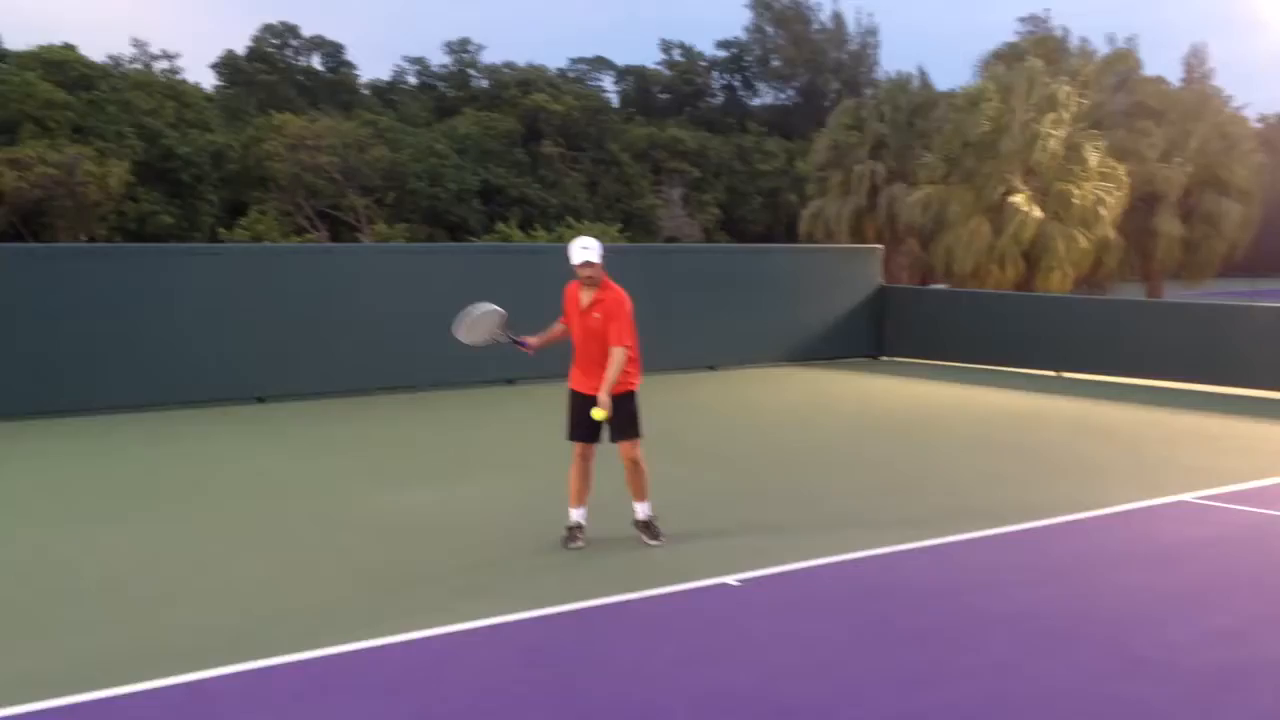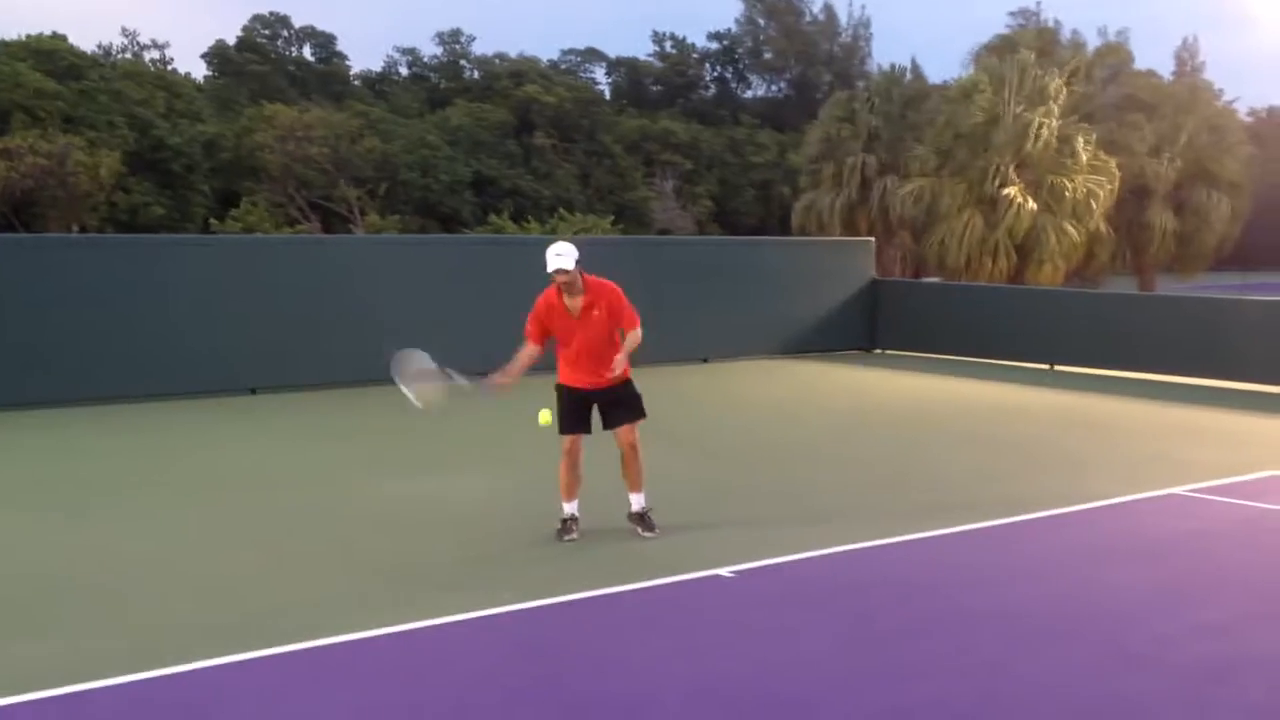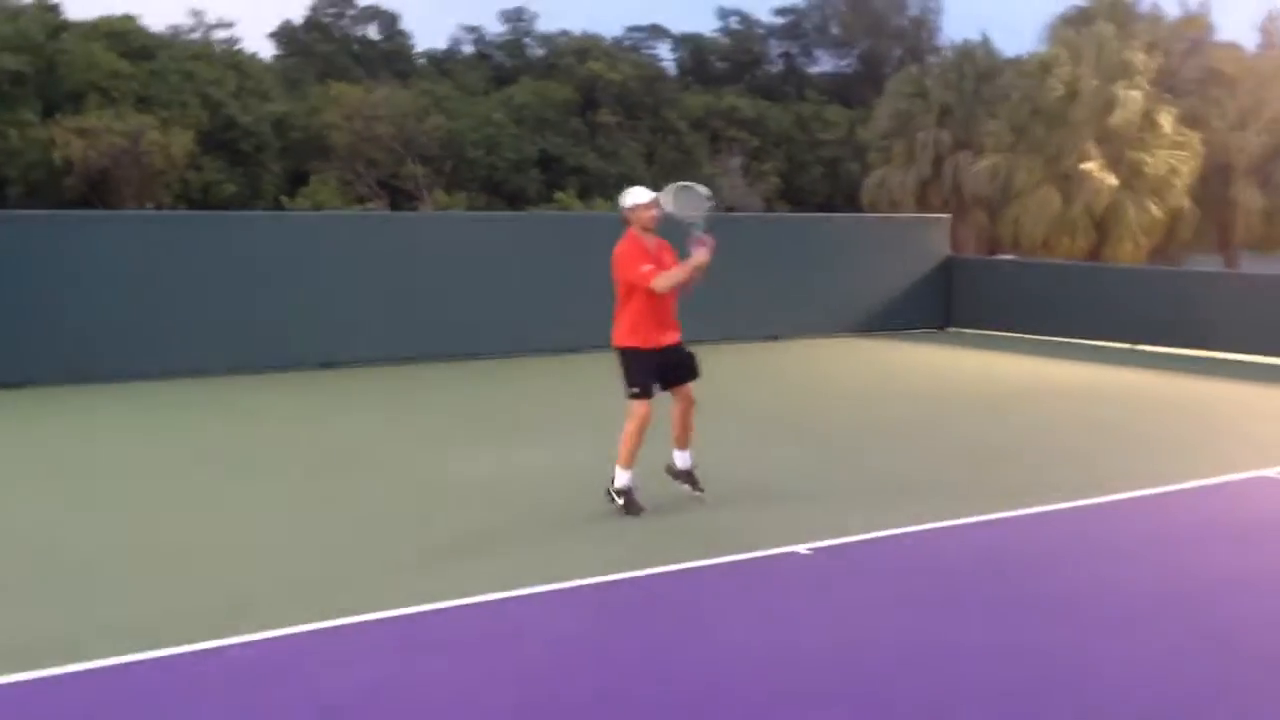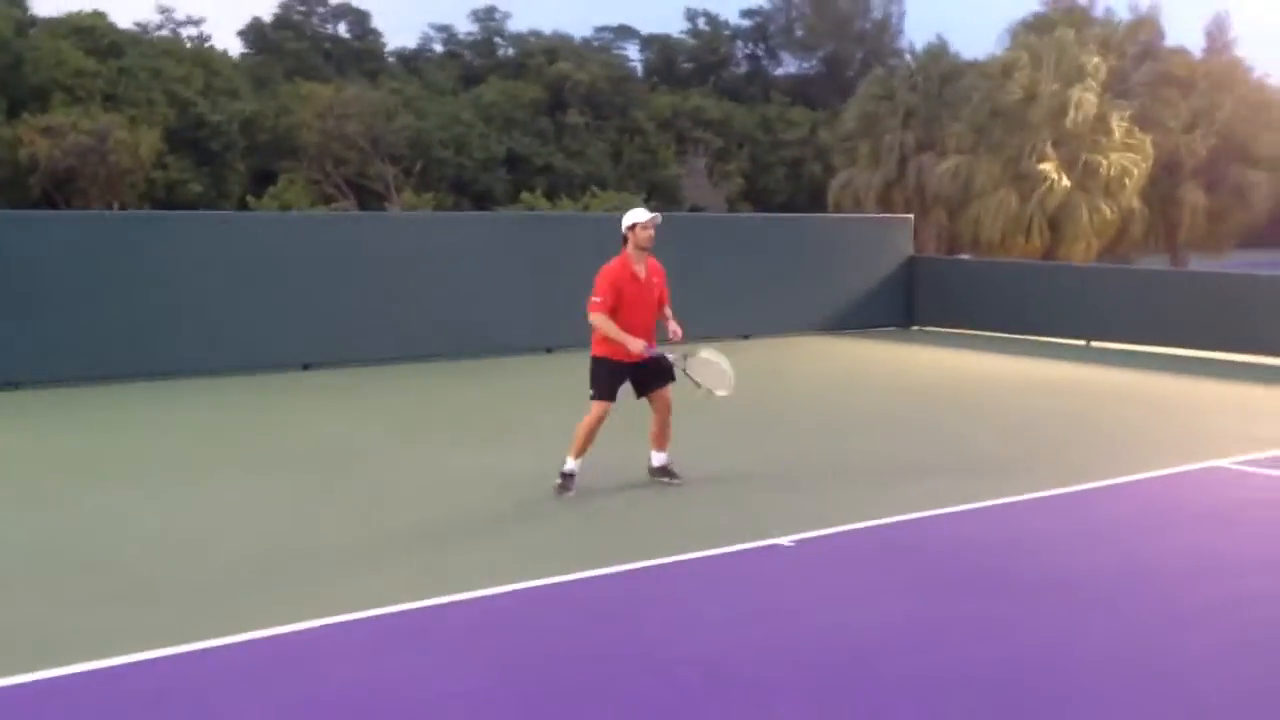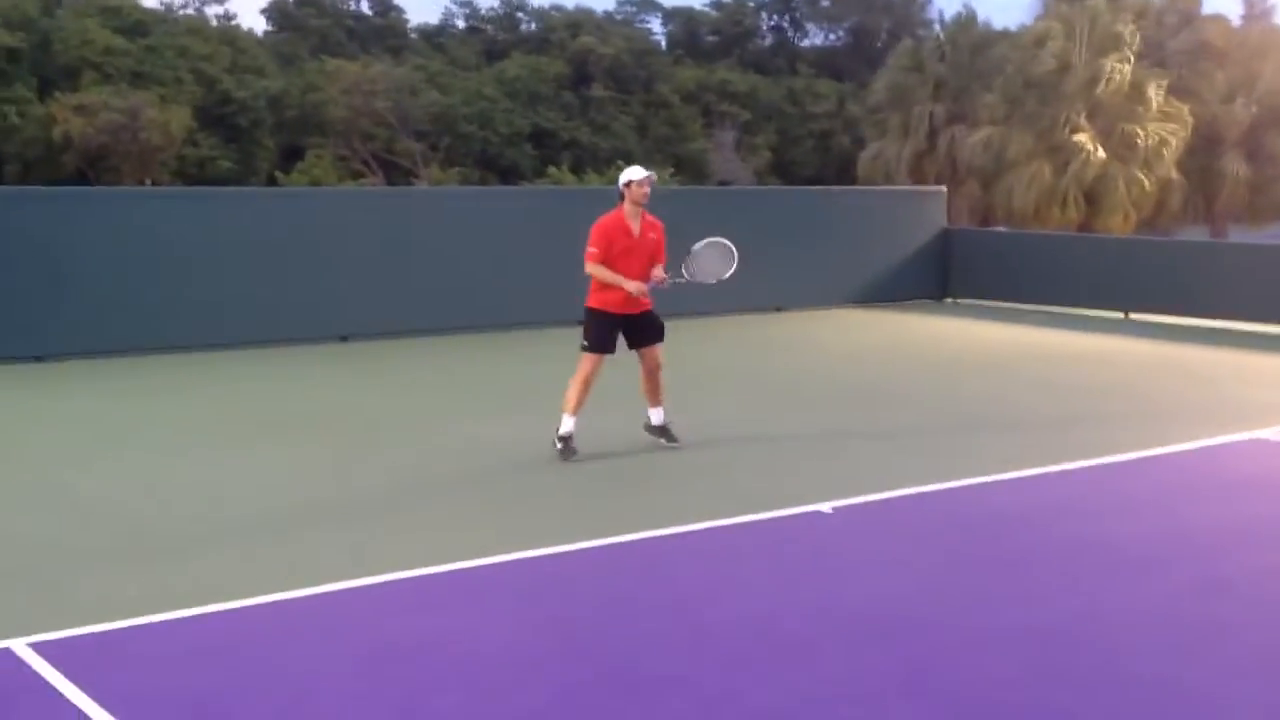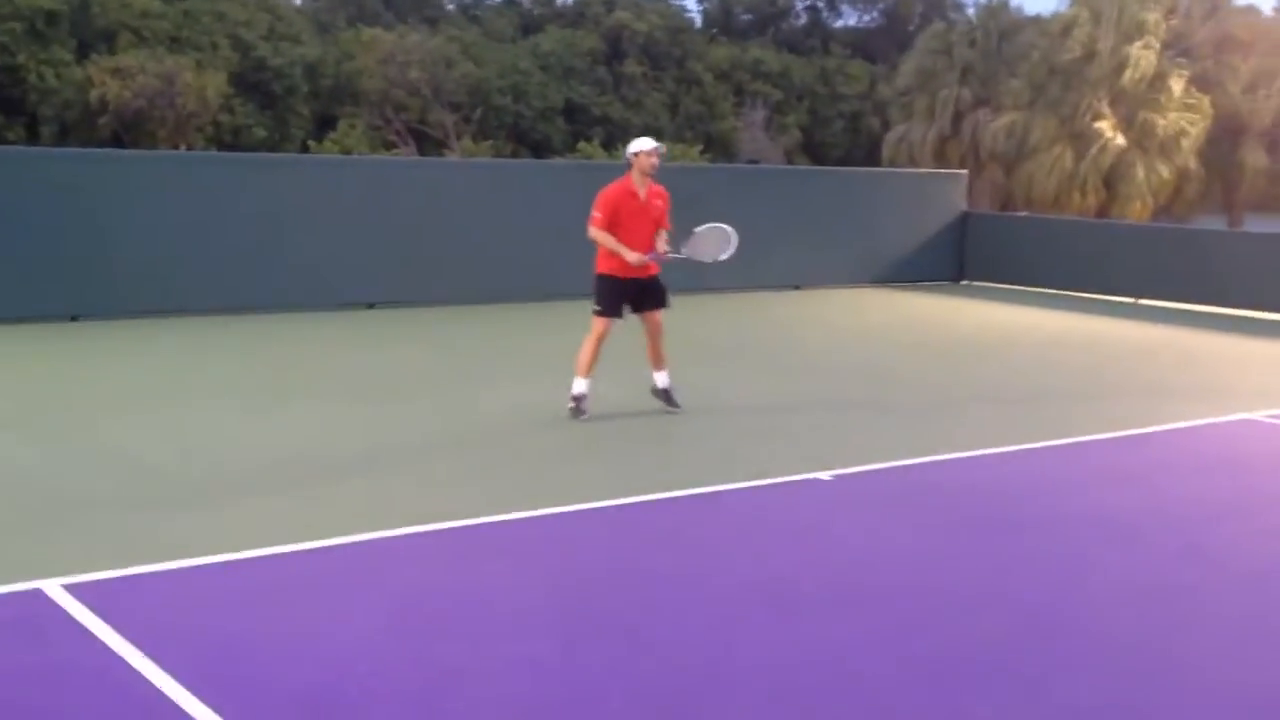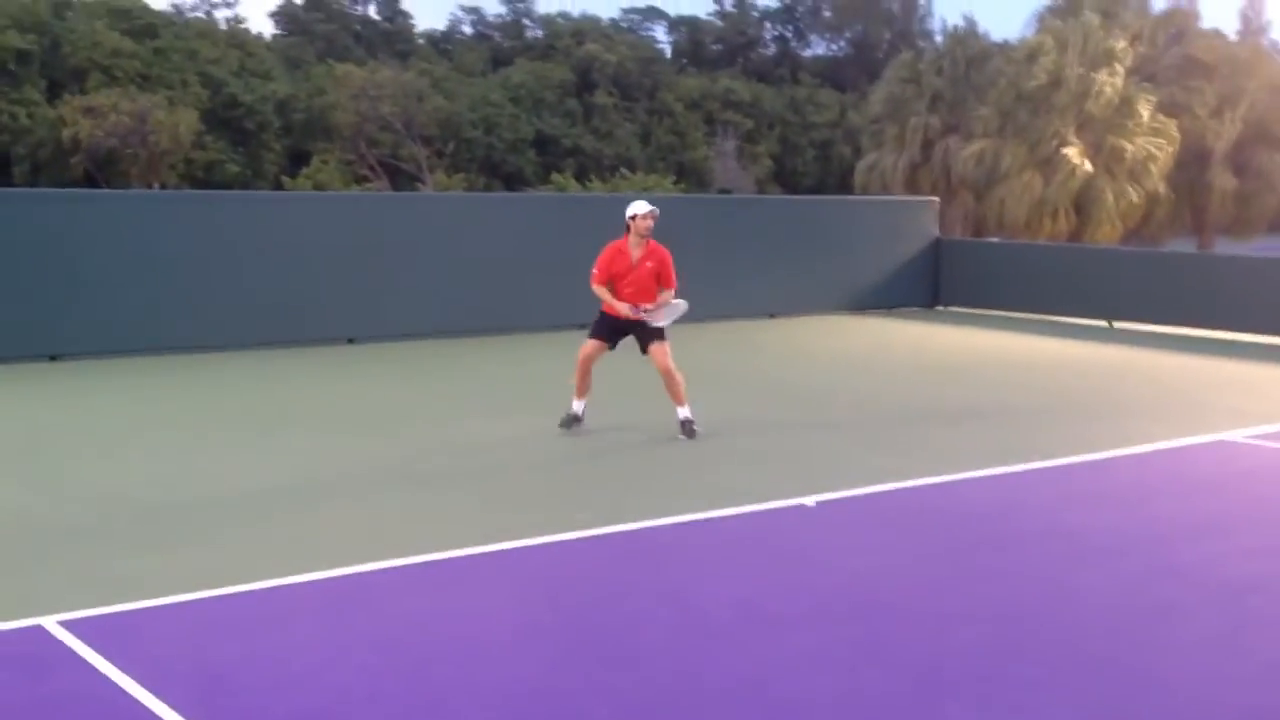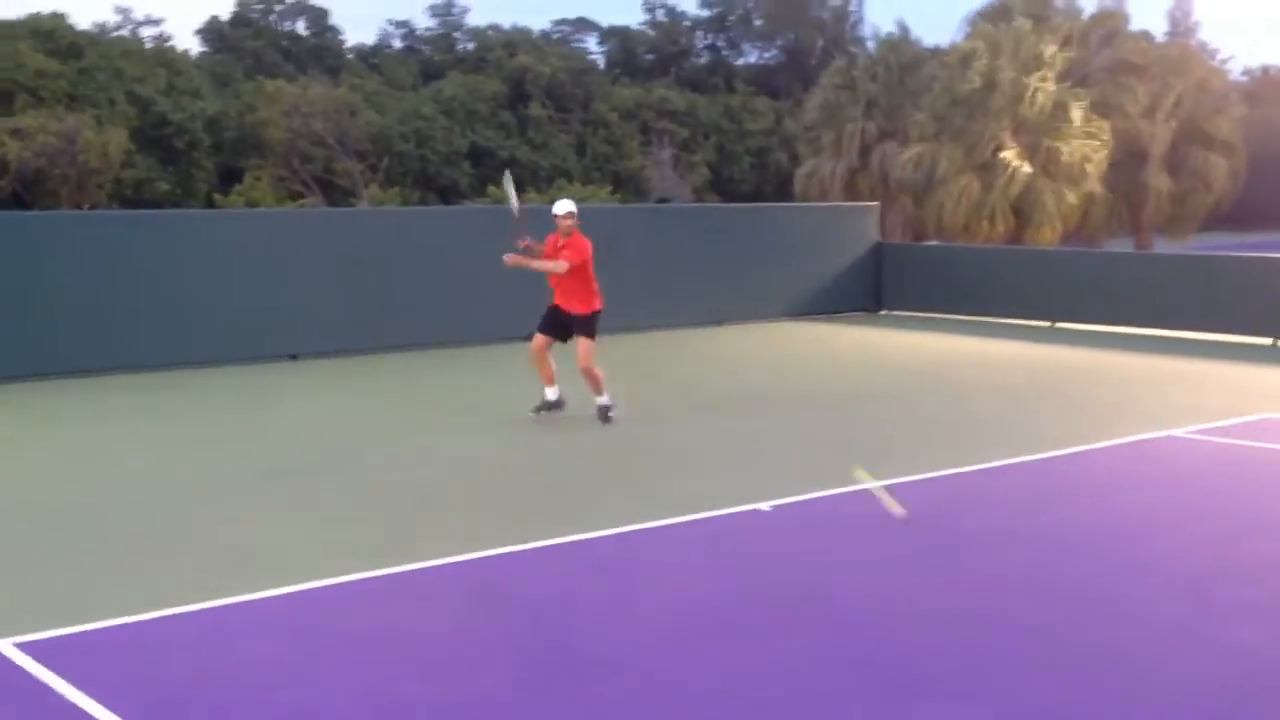
dt=0.5s
person 1, frame 1
left shoulder: (616, 299)
right shoulder: (570, 292)
left elbow: (619, 351)
left wrist: (606, 391)
right wrist: (542, 339)
left hip: (618, 389)
right hip: (581, 387)
left knee: (631, 455)
right knee: (581, 454)
left ankle: (643, 517)
right ankle: (576, 523)
person 1, frame 2
left shoulder: (608, 291)
right shoulder: (545, 303)
left elbow: (634, 329)
right elbow: (534, 345)
left wrist: (624, 354)
right wrist: (510, 373)
left hip: (613, 379)
right hip: (572, 383)
left knee: (629, 442)
right knee: (570, 448)
left ankle: (638, 509)
right ankle: (569, 515)
person 1, frame 3
left shoulder: (661, 246)
right shoulder: (627, 250)
left elbow: (683, 279)
right elbow: (662, 284)
left wrist: (699, 259)
right wrist: (694, 263)
left hip: (668, 339)
right hip: (636, 343)
left knee: (686, 401)
right knee: (641, 412)
left ankle: (682, 466)
right ankle: (621, 486)
person 1, frame 4
left shoulder: (657, 269)
right shoulder: (611, 273)
left elbow: (661, 305)
right elbow: (596, 317)
left wrist: (671, 322)
right wrist: (628, 340)
left hip: (644, 352)
right hip: (610, 354)
left knee: (664, 405)
right knee: (598, 413)
left ankle: (659, 464)
right ankle: (569, 469)
person 1, frame 5
left shoulder: (656, 227)
right shoulder: (605, 225)
left elbow: (658, 263)
right elbow: (591, 267)
left wrist: (658, 273)
right wrist: (626, 283)
left hip: (640, 307)
right hip: (603, 307)
left knee: (653, 364)
right knee: (588, 368)
left ankle: (656, 421)
right ankle: (564, 433)
person 1, frame 6
left shoulder: (661, 195)
right shoulder: (613, 192)
right elbow: (594, 230)
left wrist: (661, 242)
right wrist: (625, 252)
left hip: (646, 273)
right hip: (613, 273)
left knee: (655, 329)
right knee: (599, 331)
left ankle: (661, 385)
right ankle: (578, 394)
person 1, frame 7
left shoulder: (661, 254)
right shoulder: (611, 251)
left elbow: (670, 290)
right elbow: (598, 284)
left wrist: (652, 306)
right wrist: (617, 305)
right hip: (614, 313)
left knee: (665, 366)
right knee: (585, 356)
left ankle: (685, 416)
right ankle: (577, 410)
person 1, frame 8
left shoulder: (581, 244)
right shoulder: (553, 240)
left elbow: (561, 267)
right elbow: (546, 258)
left wrist: (526, 261)
right wrist: (531, 247)
left hip: (585, 310)
right hip: (561, 305)
left knee: (585, 364)
right knee: (537, 348)
left ankle: (603, 402)
right ankle: (552, 398)
